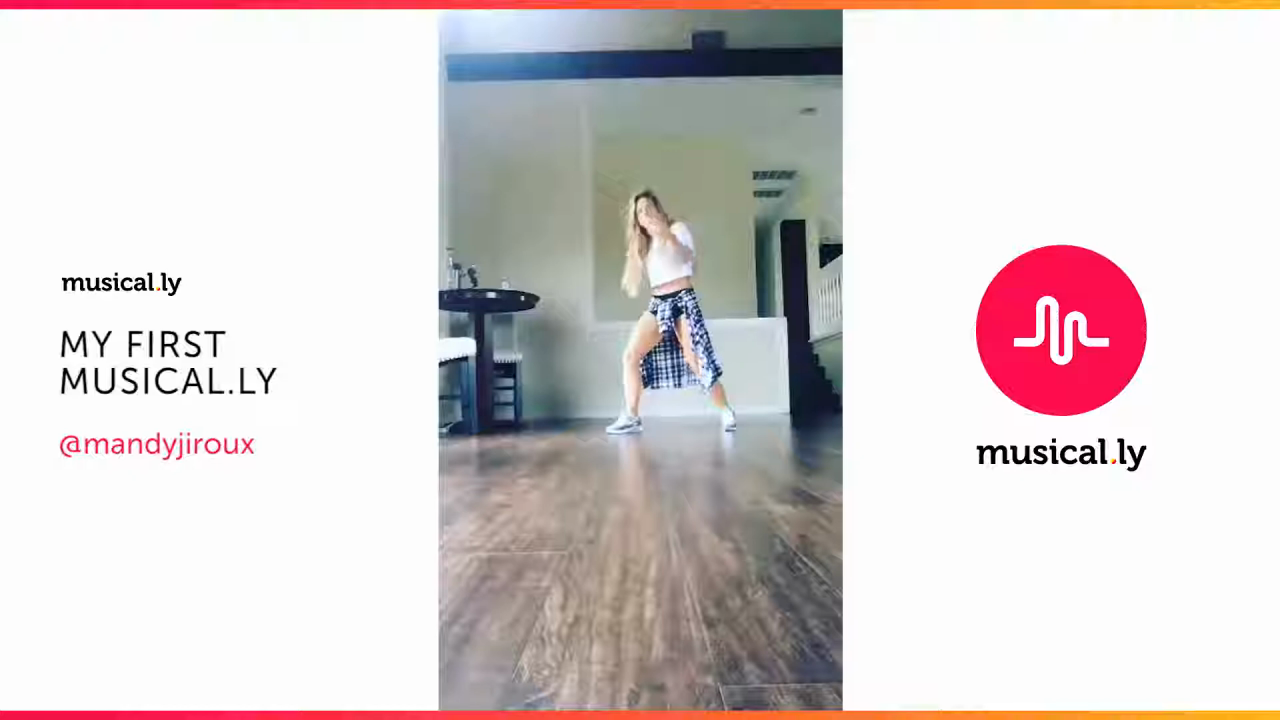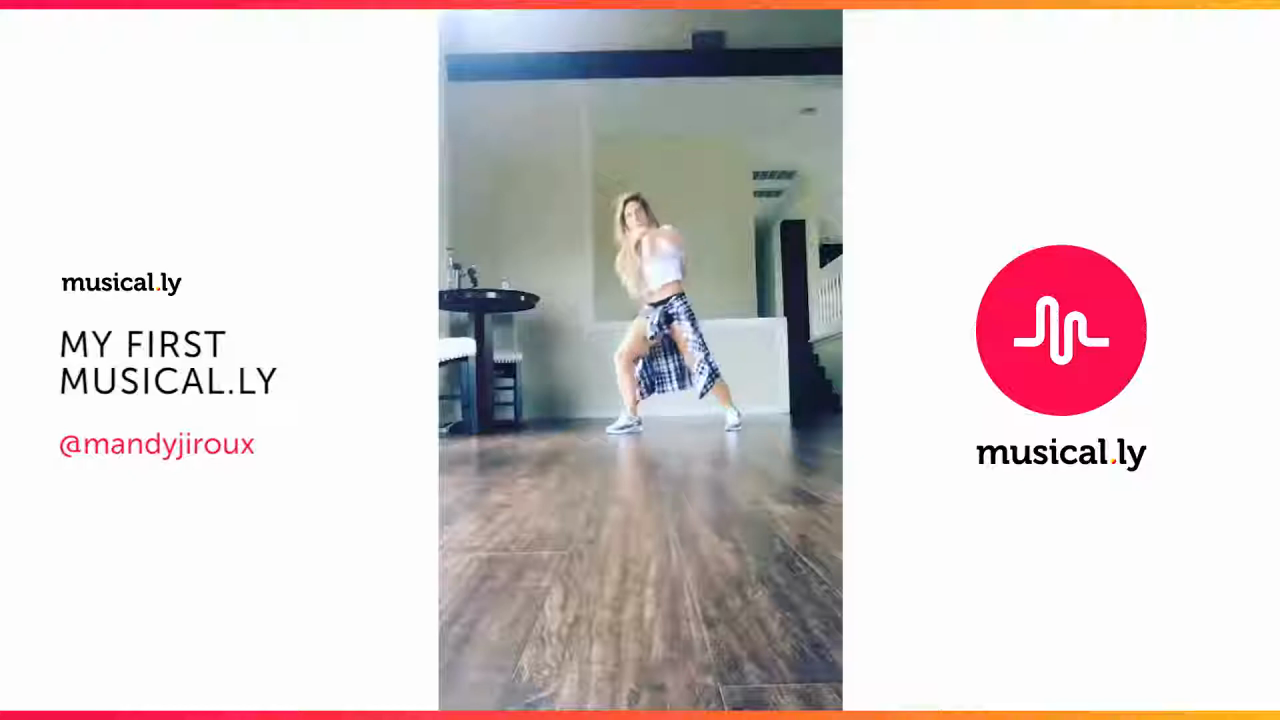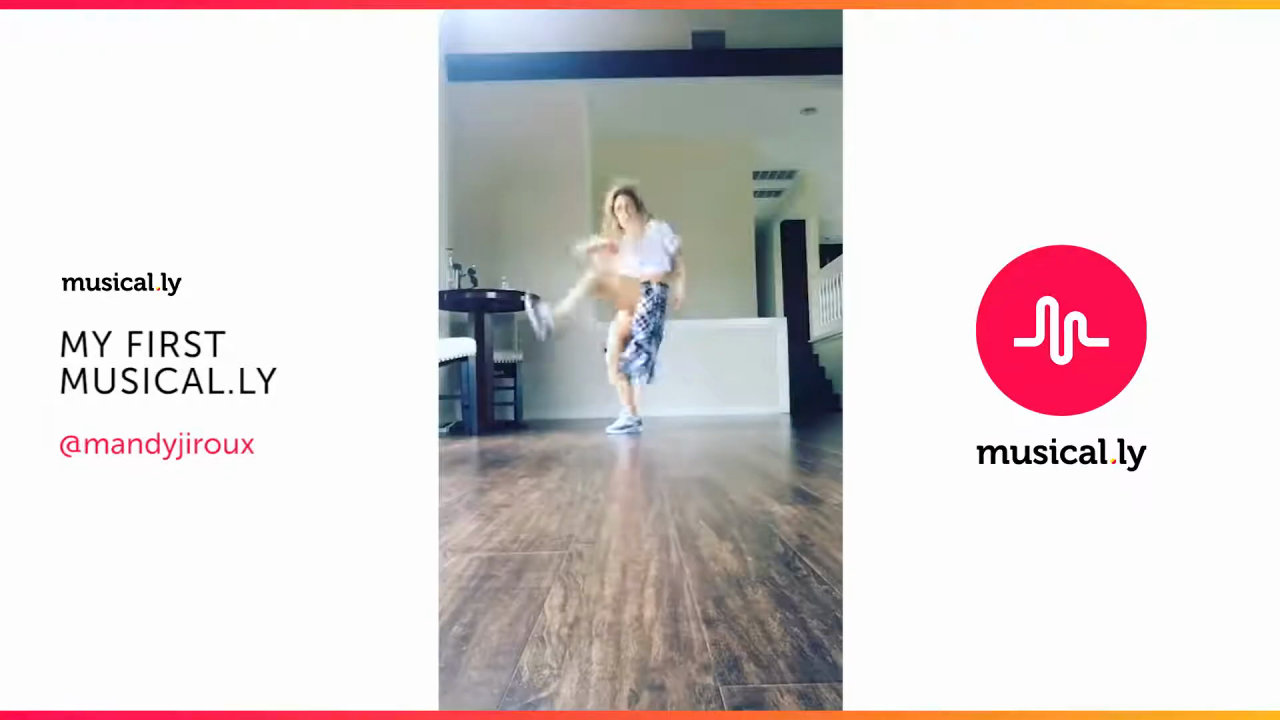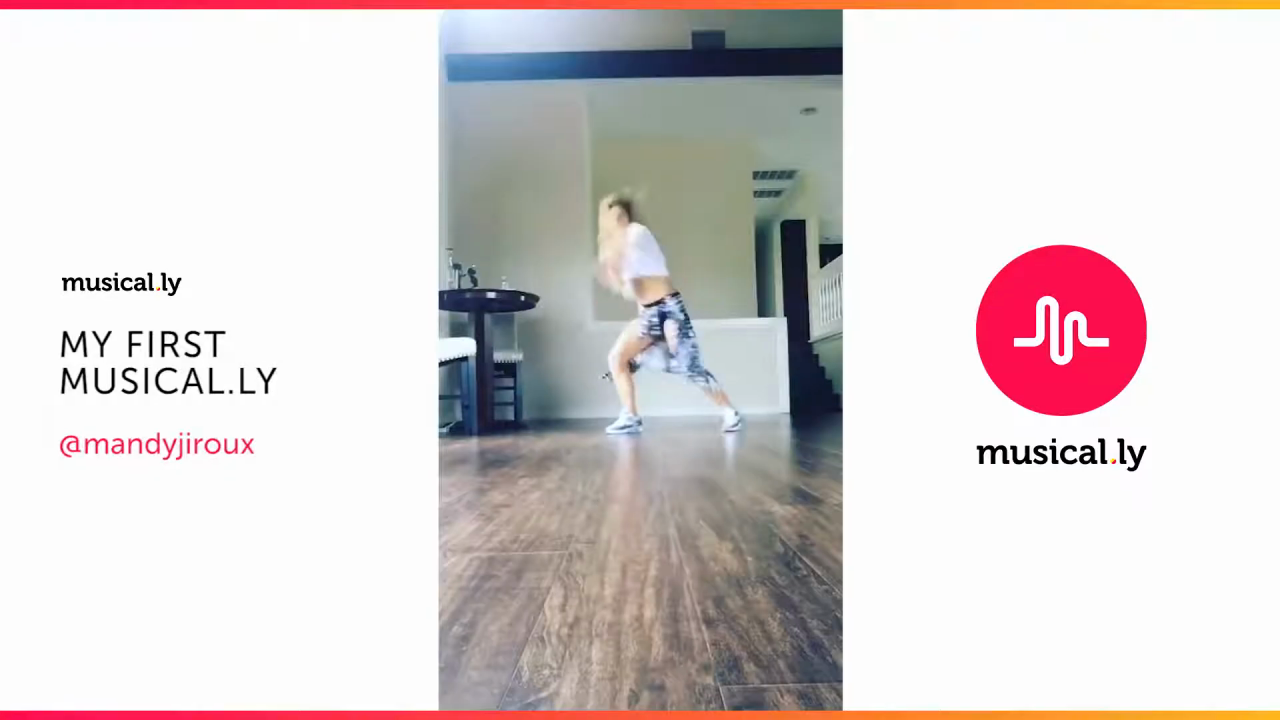
dt=0.4s
person 1, frame 1
left shoulder: (678, 229)
right shoulder: (643, 244)
left elbow: (686, 257)
right elbow: (635, 281)
left wrist: (667, 235)
left hip: (683, 301)
right hip: (657, 304)
left knee: (696, 360)
right knee: (631, 356)
left ankle: (726, 413)
right ankle: (631, 418)
person 1, frame 2
left shoulder: (663, 233)
right shoulder: (632, 247)
left elbow: (677, 243)
left wrist: (657, 234)
left hip: (675, 306)
right hip: (651, 311)
left knee: (698, 363)
right knee: (622, 358)
left ankle: (731, 412)
right ankle: (630, 417)
person 1, frame 3
left shoulder: (656, 228)
right shoulder: (618, 239)
left elbow: (677, 256)
left wrist: (679, 285)
left hip: (652, 295)
right hip: (630, 298)
left knee: (594, 278)
right knee: (613, 357)
left ankle: (551, 316)
right ankle: (630, 416)
person 1, frame 4
left shoulder: (636, 232)
right shoulder: (627, 241)
left hip: (668, 307)
right hip: (649, 312)
left knee: (689, 367)
right knee: (616, 358)
left ankle: (729, 411)
right ankle: (630, 417)
